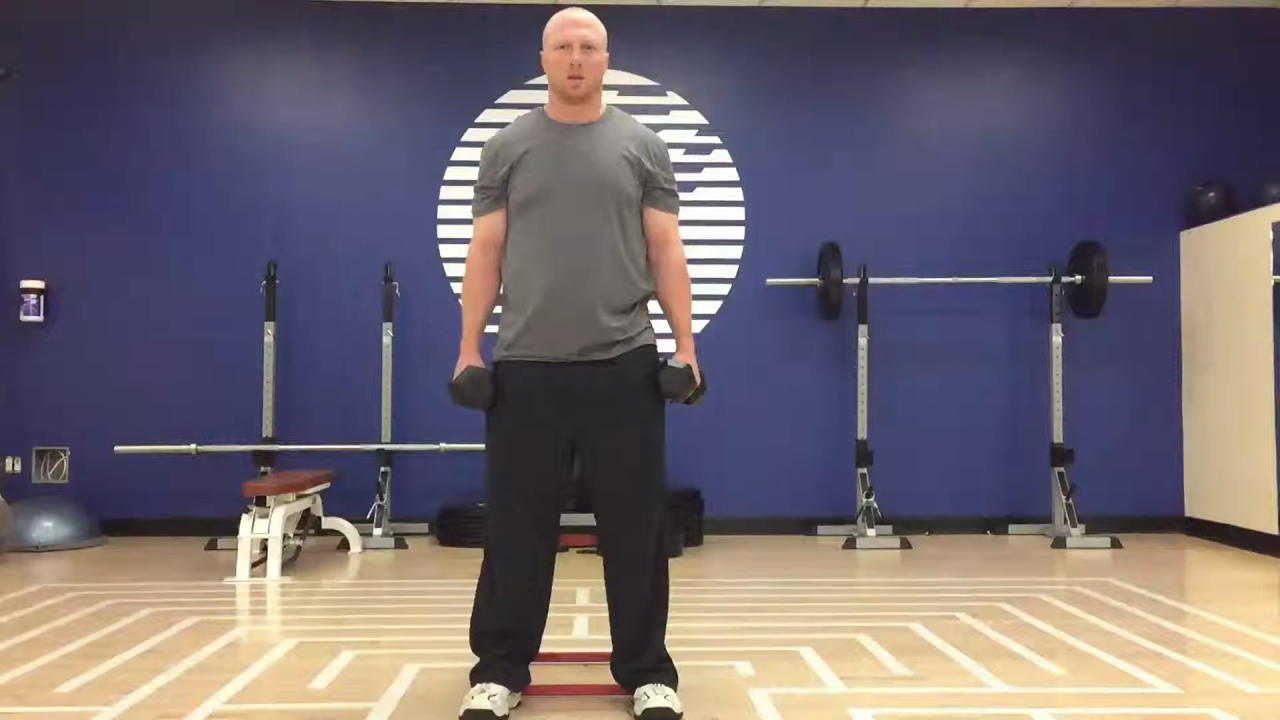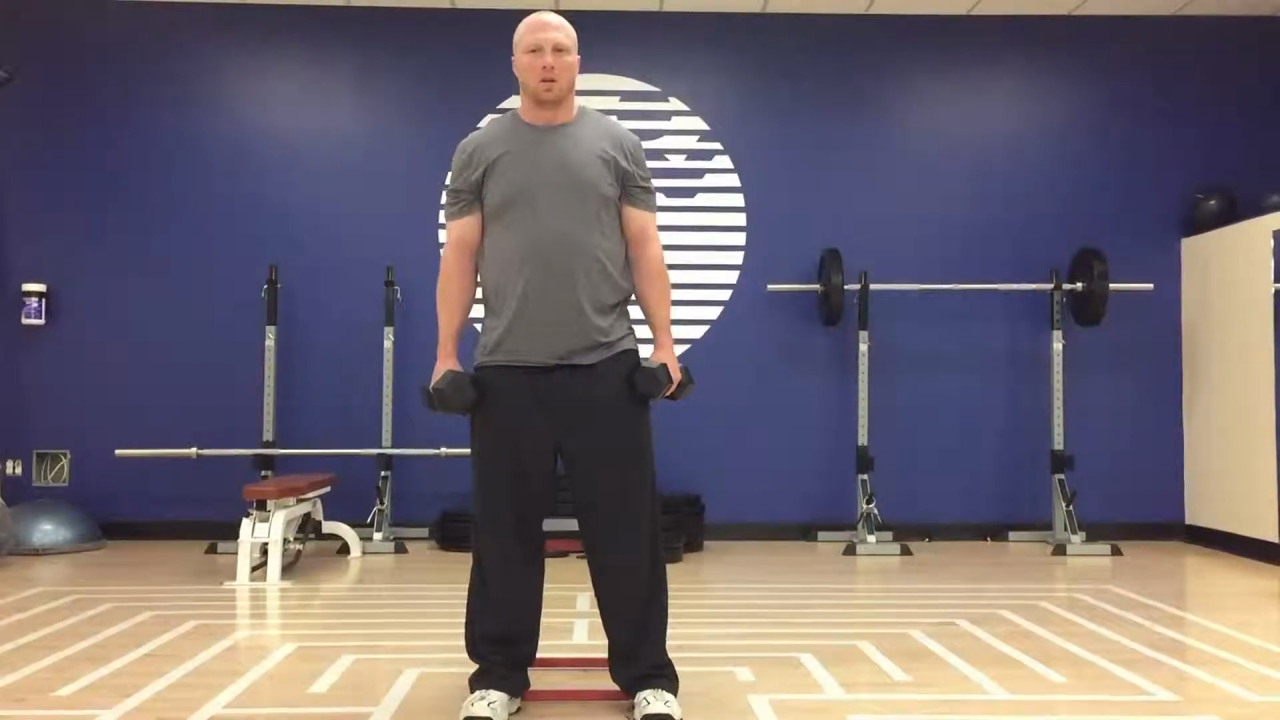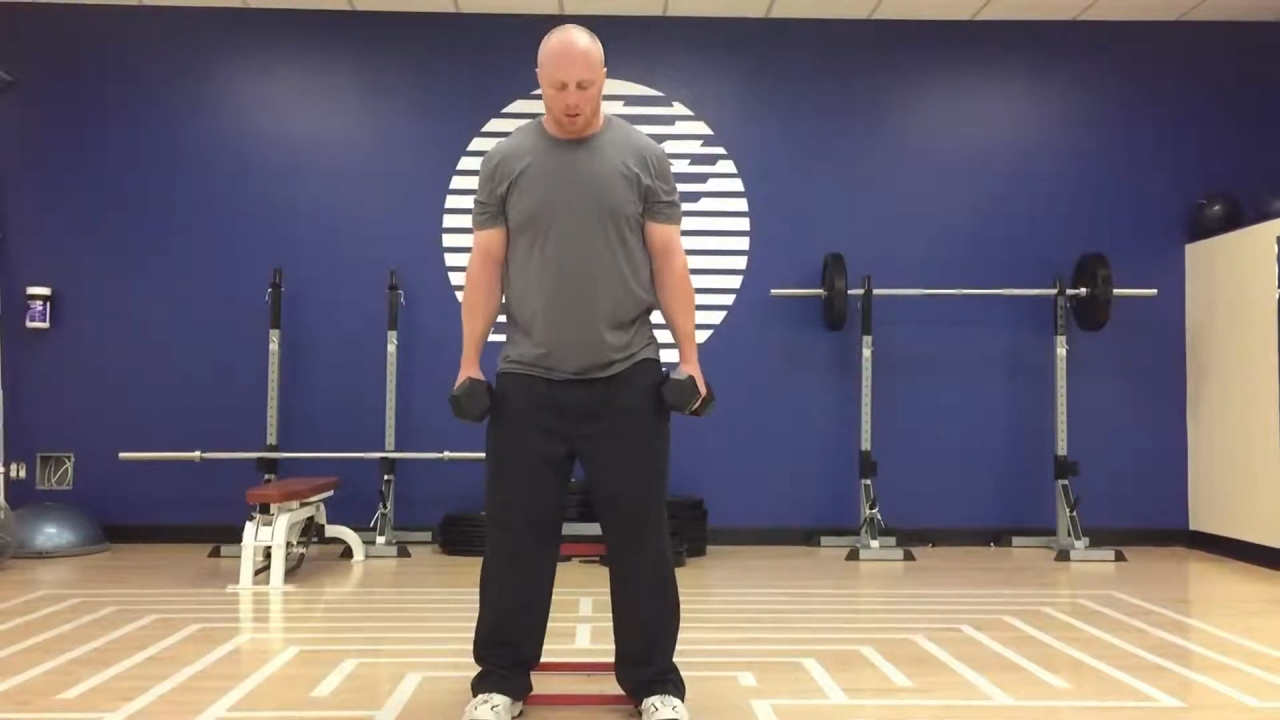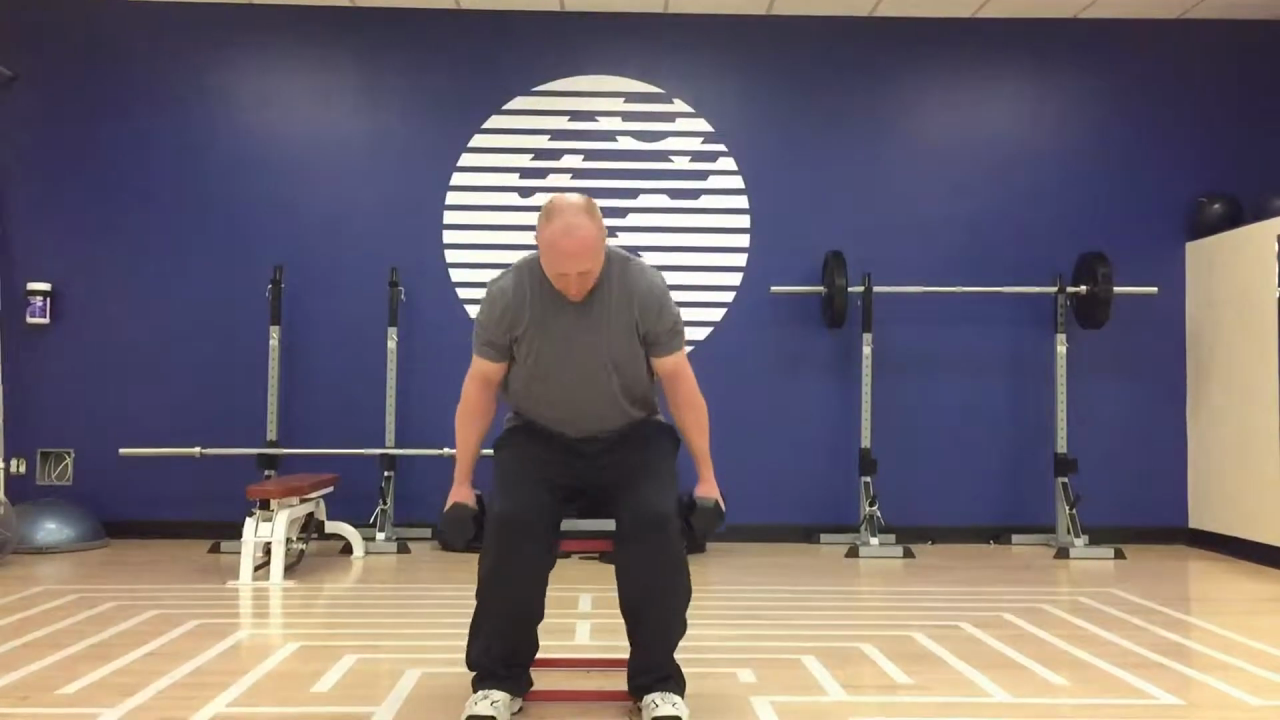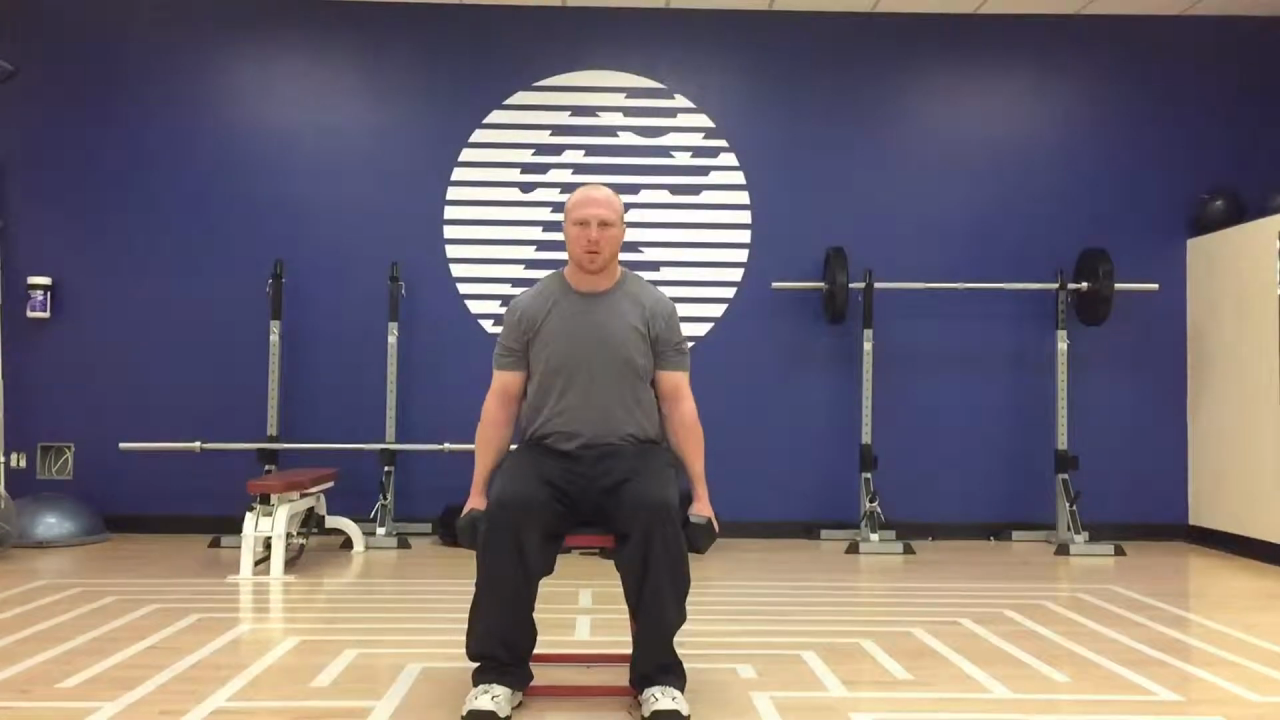
dt=0.7s
person 1, frame 1
left shoulder: (642, 146)
right shoulder: (507, 147)
left elbow: (666, 249)
right elbow: (485, 251)
left wrist: (684, 344)
right wrist: (469, 347)
left hip: (623, 365)
right hip: (526, 367)
left knee: (633, 525)
right knee: (516, 525)
person 1, frame 2
left shoulder: (616, 144)
right shoulder: (480, 150)
left elbow: (644, 249)
right elbow: (459, 256)
left wrist: (663, 342)
right wrist: (446, 352)
left hip: (605, 367)
right hip: (508, 372)
left knee: (625, 527)
right knee: (505, 529)
person 1, frame 3
left shoulder: (643, 156)
right shoulder: (505, 160)
left elbow: (668, 261)
right elbow: (486, 265)
left wrist: (689, 356)
right wrist: (470, 359)
left hip: (627, 379)
right hip: (528, 380)
left knee: (638, 529)
right knee: (517, 529)
person 1, frame 4
left shoulder: (644, 288)
right shoulder: (508, 295)
left elbow: (678, 381)
right elbow: (482, 385)
left wrist: (705, 474)
right wrist: (462, 480)
left hip: (631, 436)
right hip: (538, 439)
left knee: (654, 523)
right knee: (512, 524)
person 1, frame 5
left shoulder: (655, 308)
right shoulder: (528, 309)
left elbow: (678, 403)
right elbow: (502, 400)
left wrist: (700, 492)
right wrist: (478, 488)
left hip: (632, 458)
right hip: (547, 459)
left knee: (658, 514)
right knee: (506, 511)
left ankle: (659, 676)
right ankle: (499, 674)
